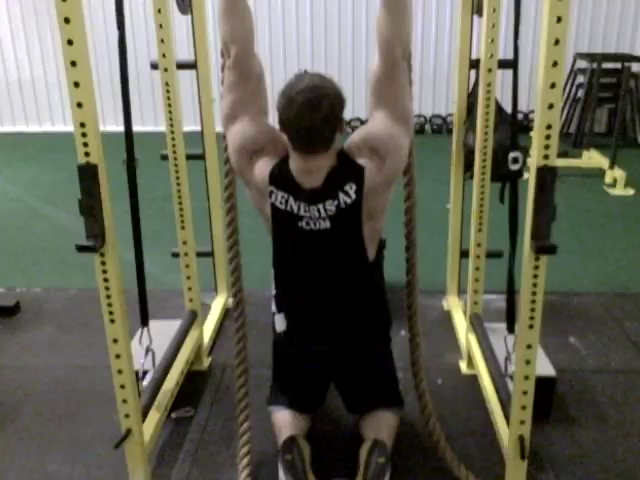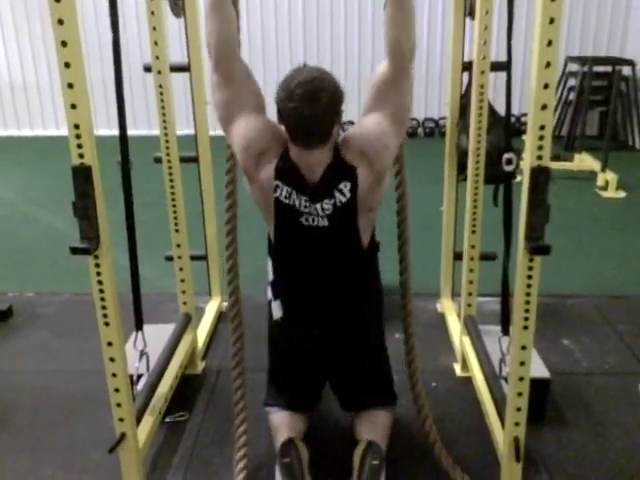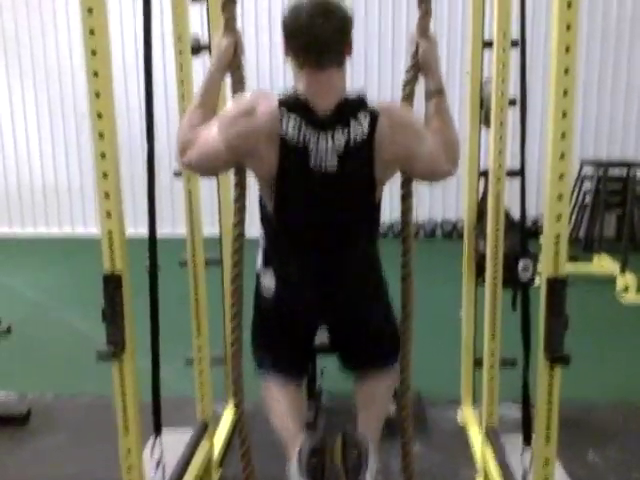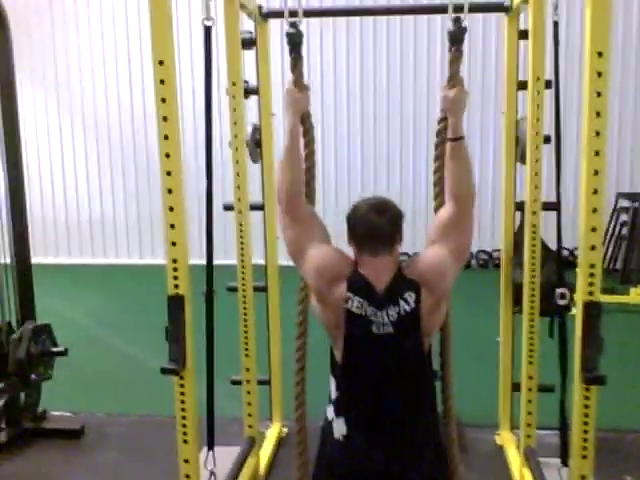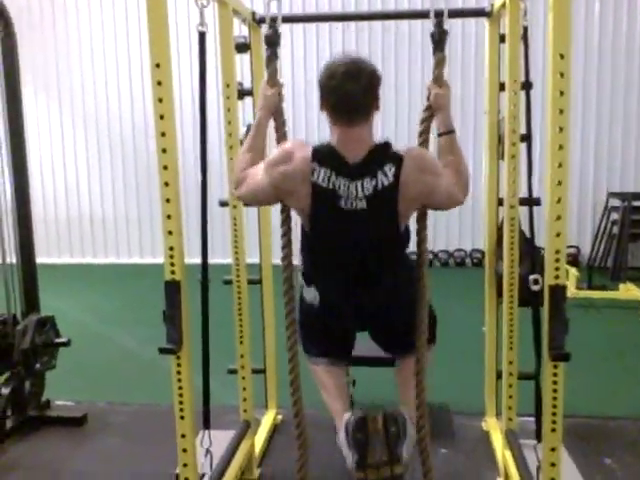
dt=1s
person 1, frame 1
left shoulder: (260, 169)
right shoulder: (372, 168)
left elbow: (239, 57)
right elbow: (393, 58)
left hip: (295, 328)
right hip: (362, 328)
left knee: (289, 403)
right knee: (380, 404)
person 1, frame 2
left shoulder: (261, 160)
right shoulder: (367, 160)
left elbow: (225, 62)
right elbow: (398, 62)
left hip: (291, 318)
right hip: (357, 317)
left knee: (285, 402)
right knee: (374, 401)
person 1, frame 3
left shoulder: (254, 117)
right shoulder: (389, 125)
left elbow: (188, 149)
right elbow: (447, 160)
left wrist: (217, 69)
right wrist: (433, 79)
left hip: (285, 281)
right hip: (357, 281)
left knee: (279, 367)
right knee: (378, 363)
person 1, frame 4
left shoulder: (331, 285)
right shoulder: (428, 285)
left elbow: (290, 203)
right elbow: (461, 204)
left wrist: (294, 121)
right wrist: (455, 123)
left hip: (349, 436)
right hip: (415, 435)
person 1, frame 5
left shoulder: (294, 165)
right shoulder: (412, 168)
left elbow: (241, 186)
right elbow: (458, 190)
left wrist: (264, 116)
right wrist: (445, 123)
left hip: (325, 295)
right hip: (391, 294)
left knee: (323, 350)
right knee: (413, 341)
left ankle: (345, 422)
right ankle: (405, 422)
